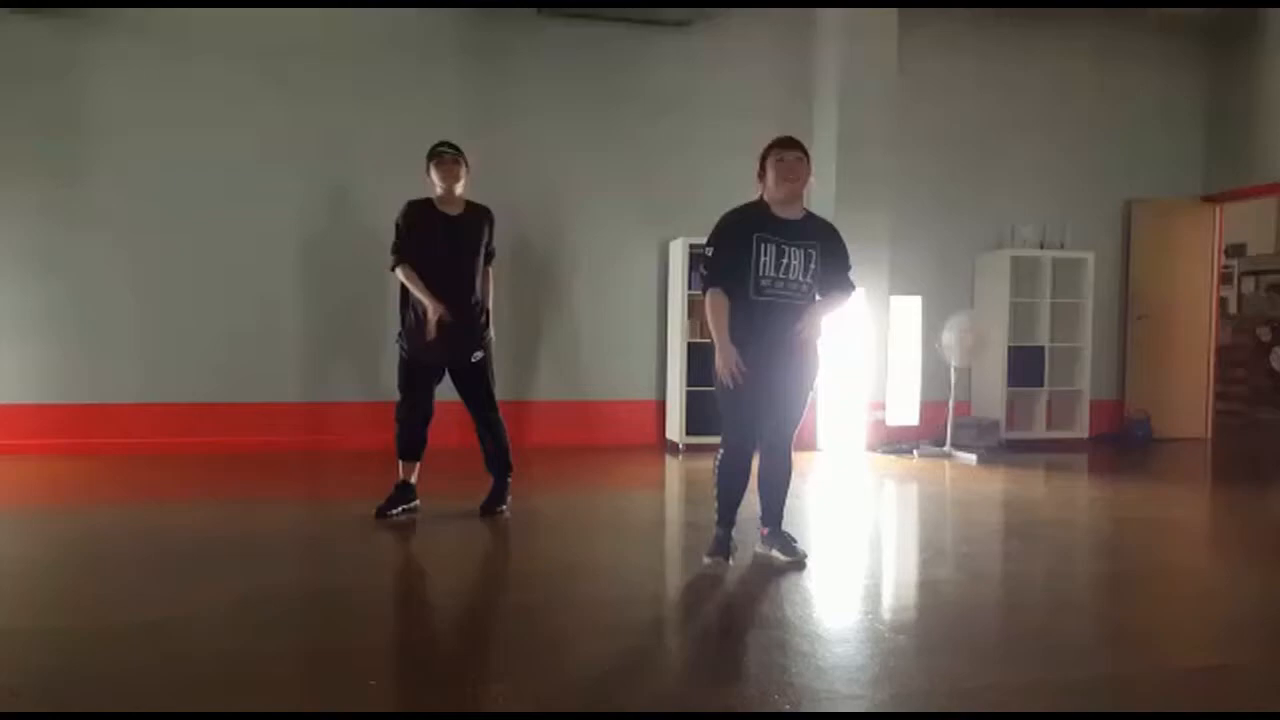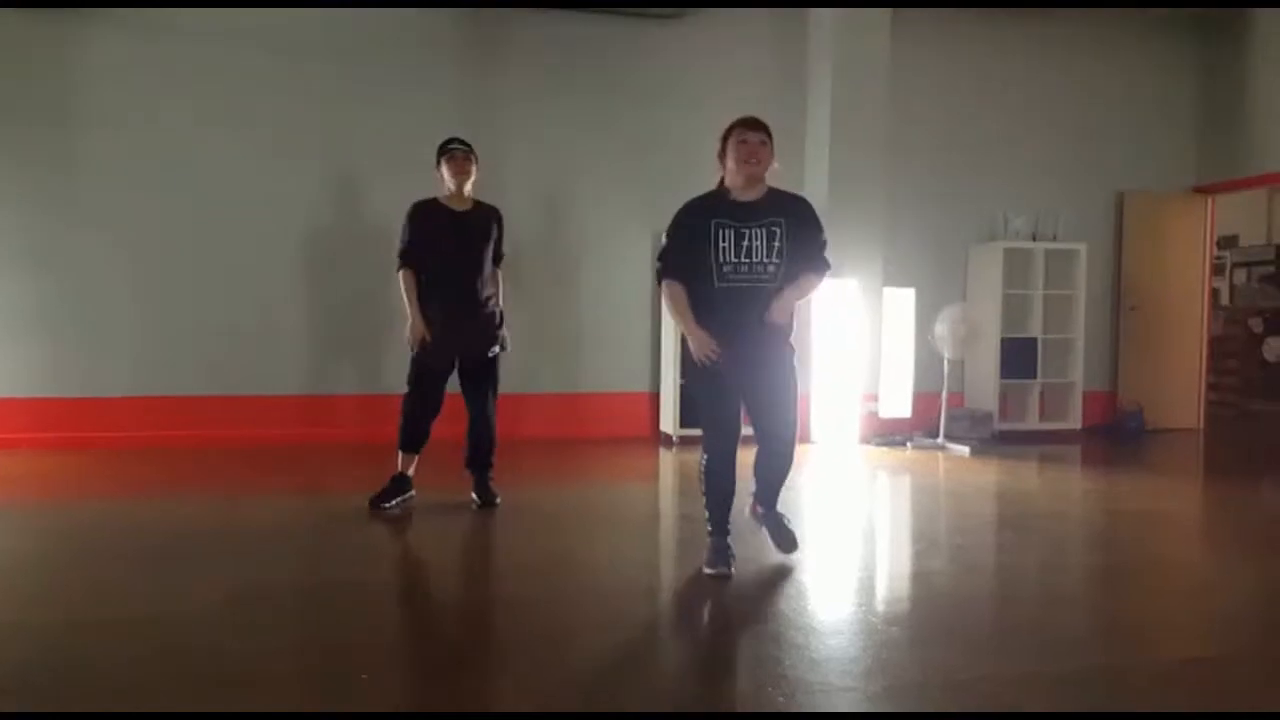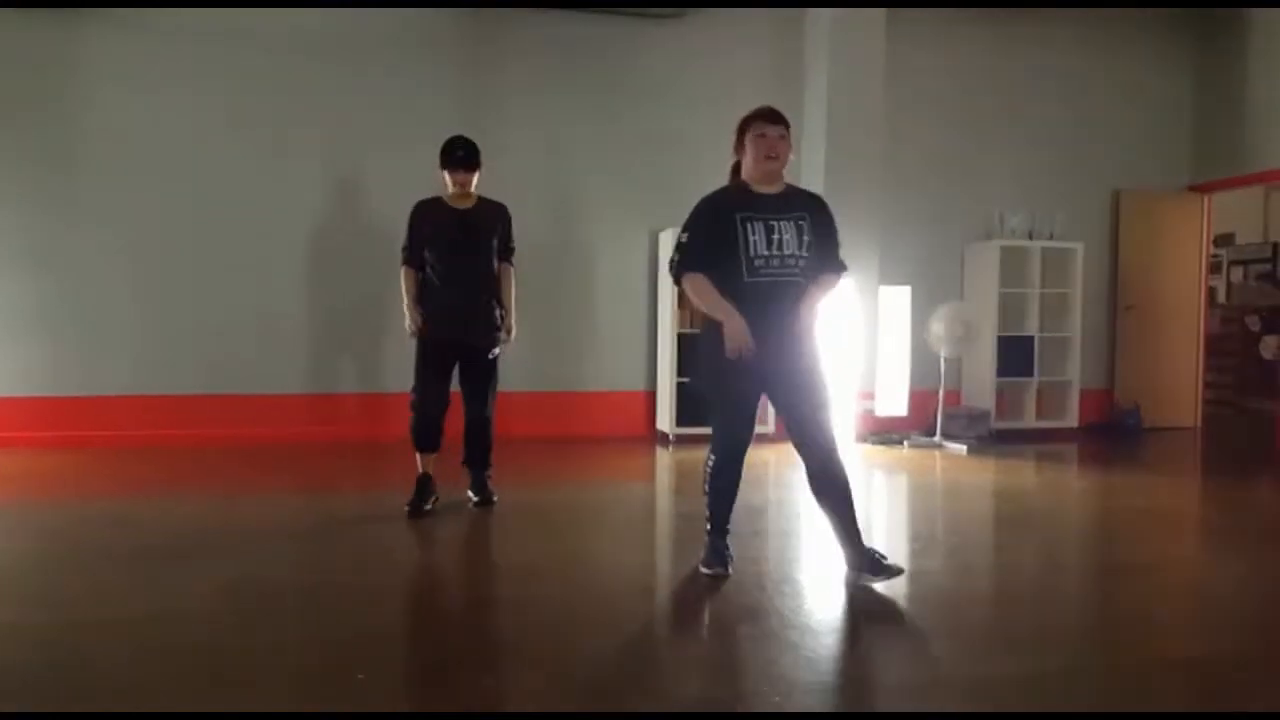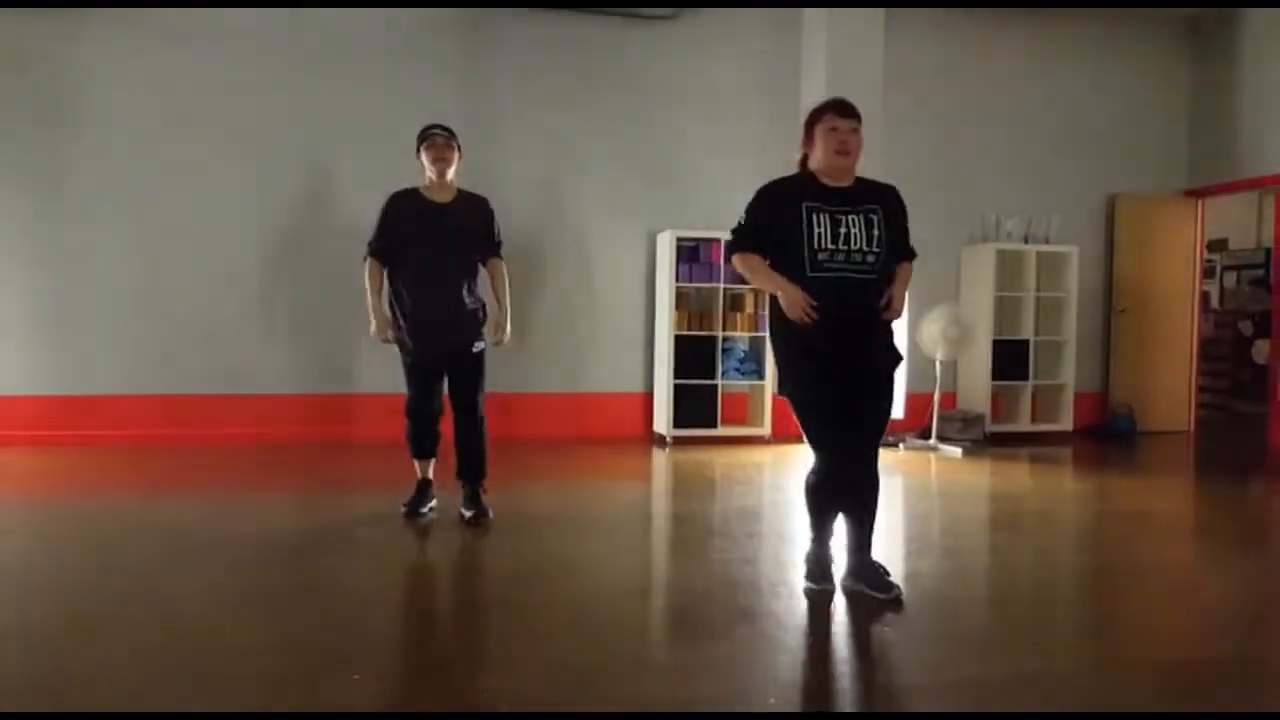
dt=0.5s
person 1, frame 1
left shoulder: (824, 234)
right shoulder: (737, 224)
left elbow: (841, 288)
right elbow: (714, 286)
left wrist: (816, 312)
right wrist: (723, 345)
left hip: (795, 355)
right hip: (744, 353)
left knee: (780, 444)
right knee: (738, 442)
left ankle: (772, 530)
right ankle: (723, 531)
person 1, frame 2
left shoulder: (795, 210)
right shoulder: (697, 213)
left elbow: (817, 267)
right elbow: (670, 276)
left wrist: (788, 296)
right wrist: (690, 330)
left hip: (771, 344)
right hip: (714, 347)
left knee: (780, 438)
right knee: (719, 444)
left ankle: (766, 506)
right ankle: (718, 539)
person 1, frame 3
left shoulder: (812, 208)
right shoulder: (716, 209)
left elbow: (829, 269)
right elbow: (686, 272)
left wrist: (807, 302)
right wrist: (727, 316)
left hip: (793, 346)
right hip: (733, 350)
left knee: (819, 447)
right knee: (729, 447)
left ankle: (856, 551)
right ankle: (716, 541)
person 1, frame 4
left shoulder: (885, 200)
right shoulder: (781, 196)
left elbow: (902, 257)
right elbow: (741, 252)
left wrist: (899, 288)
right wrist: (781, 287)
left hip: (870, 349)
right hip: (805, 348)
left knee: (863, 455)
right knee: (832, 452)
left ankle: (860, 562)
right ankle: (818, 547)
person 2, frame 1
left shoulder: (482, 217)
right shoulder: (413, 213)
right elbow: (400, 265)
left wrist: (486, 317)
right wrist: (428, 301)
left hip: (470, 330)
right hip: (421, 329)
left knee: (484, 407)
right knee: (412, 409)
left ankle: (501, 482)
right ankle: (406, 488)
person 2, frame 2
left shoulder: (491, 217)
right shoulder: (421, 213)
right elbow: (406, 268)
left wrist: (500, 319)
right wrist: (414, 315)
left hip: (482, 327)
right hip: (433, 327)
left knee: (482, 406)
right knee: (419, 402)
left ankle: (481, 479)
right ankle: (402, 480)
person 2, frame 3
left shoulder: (497, 214)
right shoulder: (424, 212)
left elbow: (504, 266)
right elbow: (410, 265)
left wrist: (509, 313)
right wrist: (410, 308)
left hip: (482, 324)
right hip: (435, 324)
left knee: (480, 404)
right knee: (426, 400)
left ankle: (479, 477)
right ankle: (425, 481)
person 2, frame 4
left shoulder: (478, 208)
right shoulder: (400, 205)
left elbow: (493, 260)
right elbow: (376, 259)
left wrist: (503, 311)
right wrist: (377, 312)
left hip: (466, 324)
right hip: (416, 326)
left knee: (470, 407)
right knee: (422, 407)
left ankle: (472, 492)
right ankle: (425, 485)
